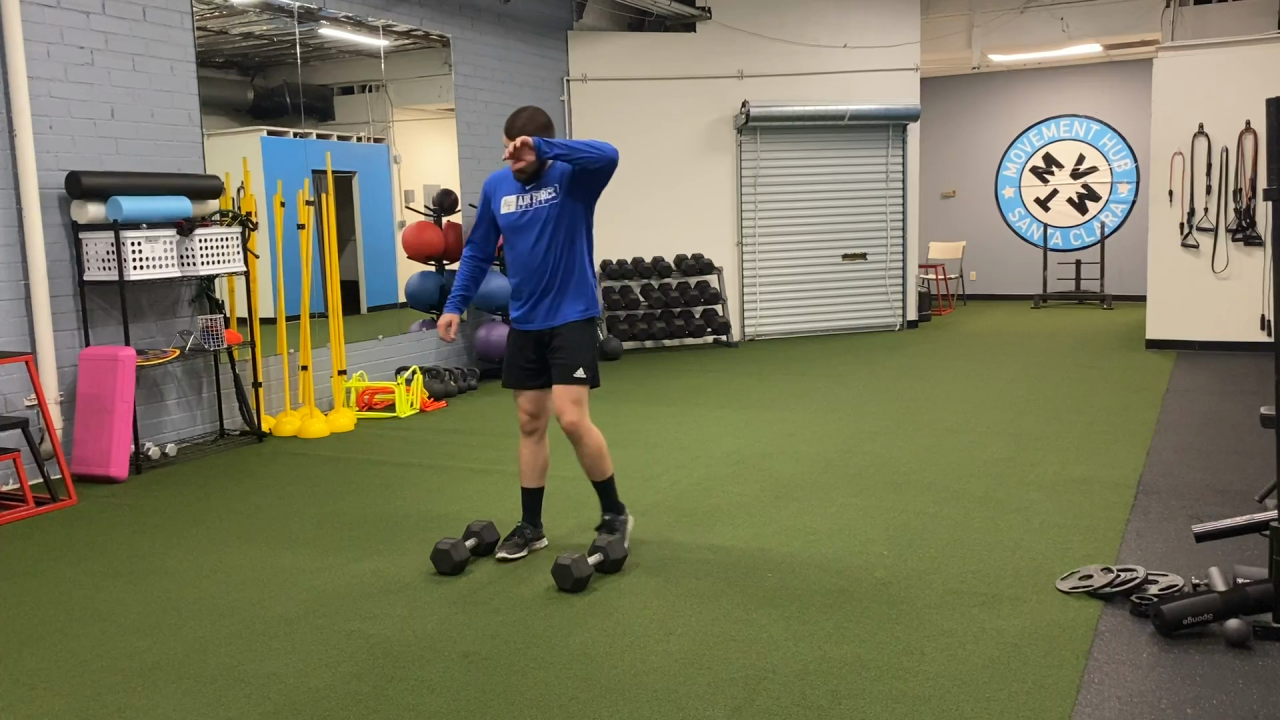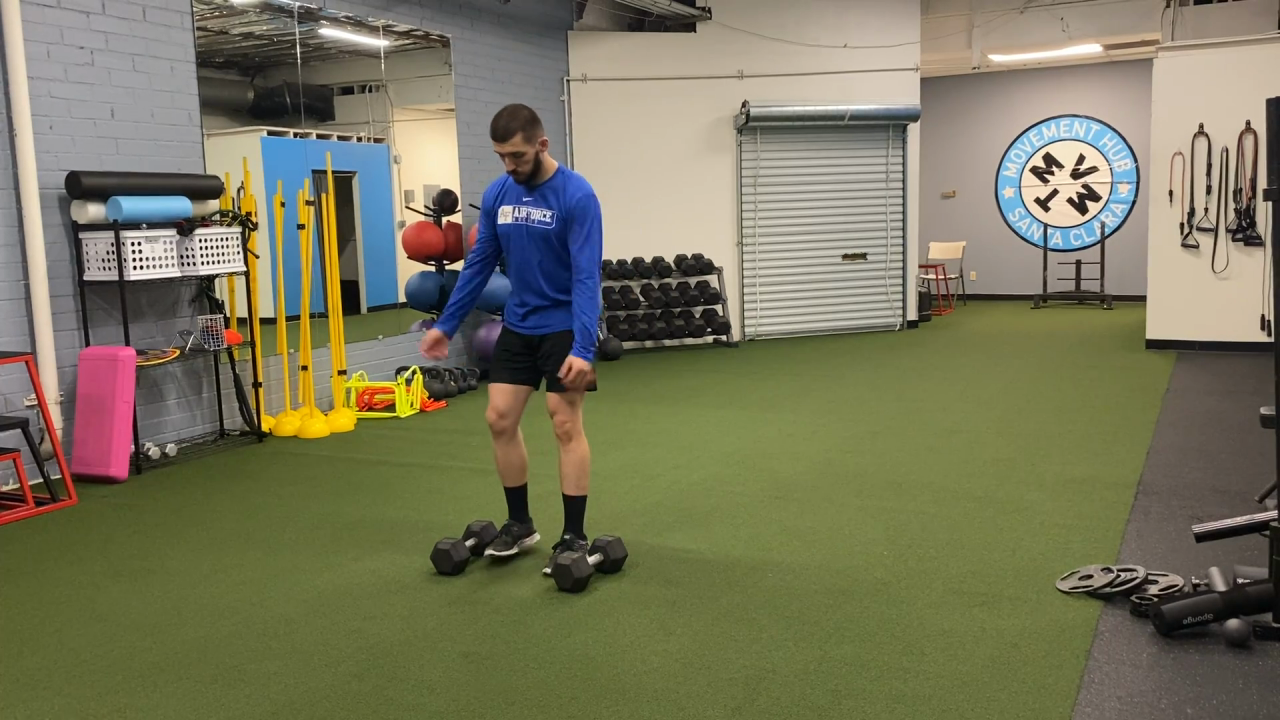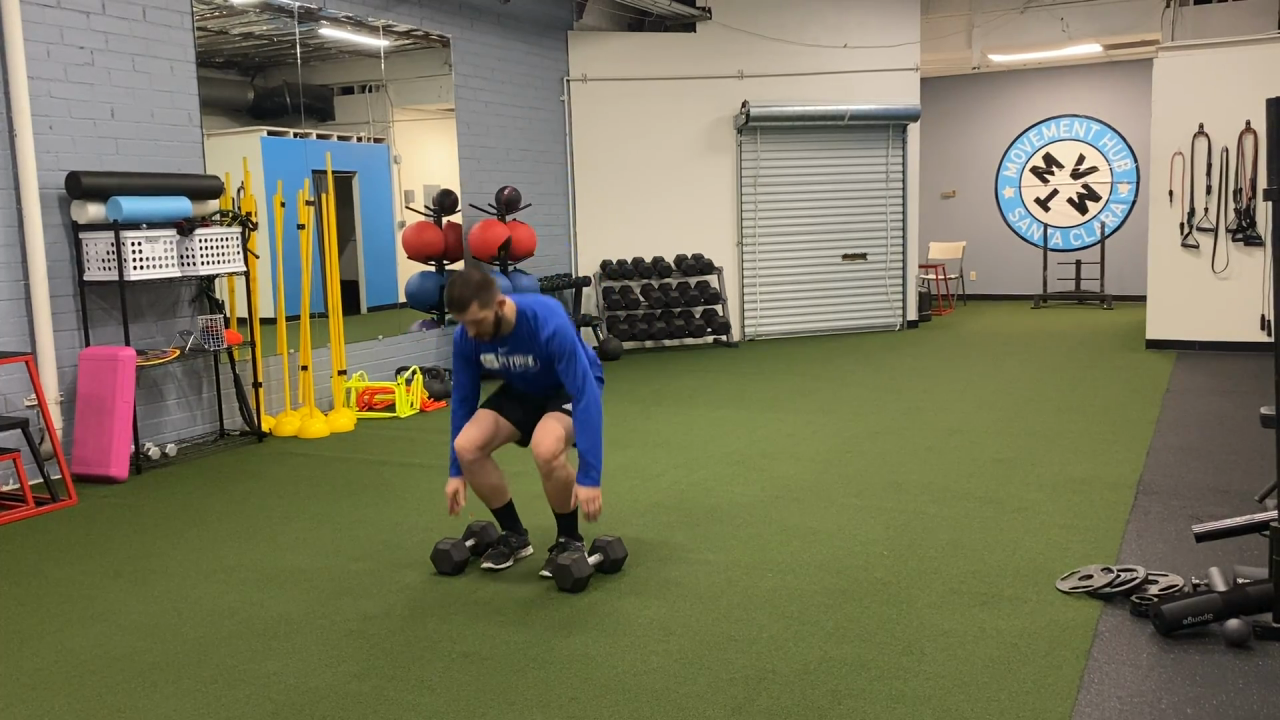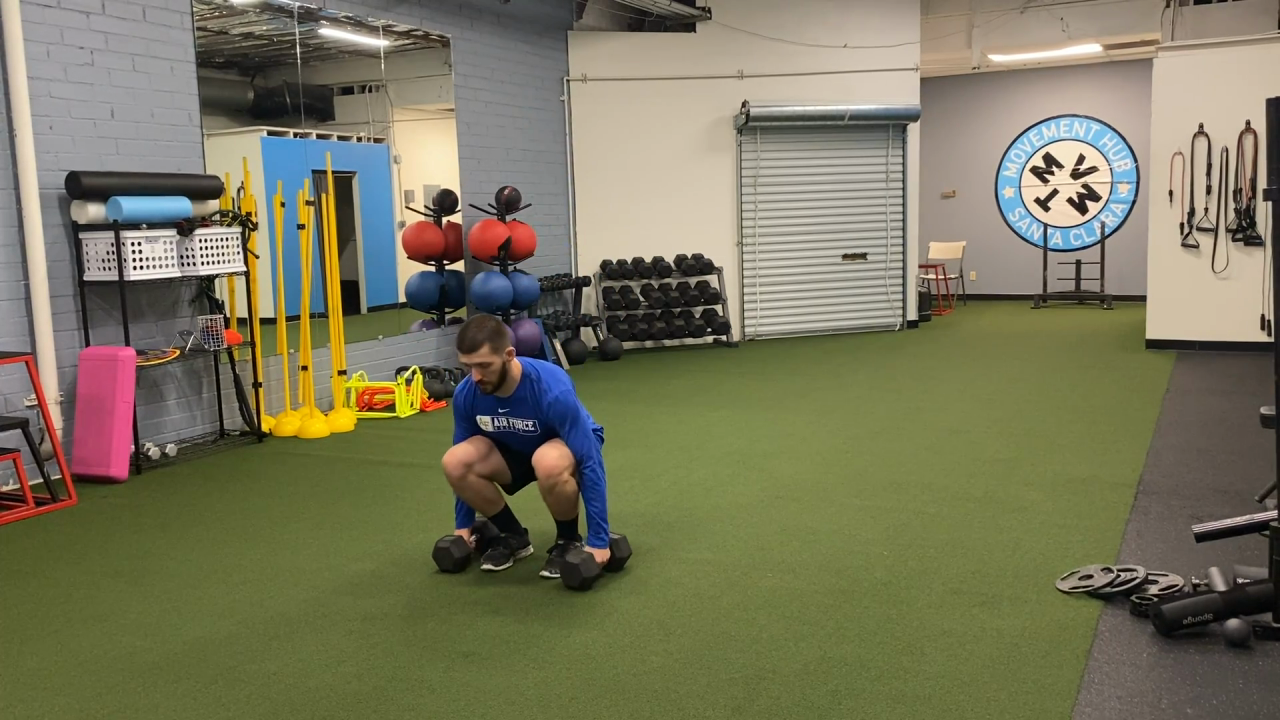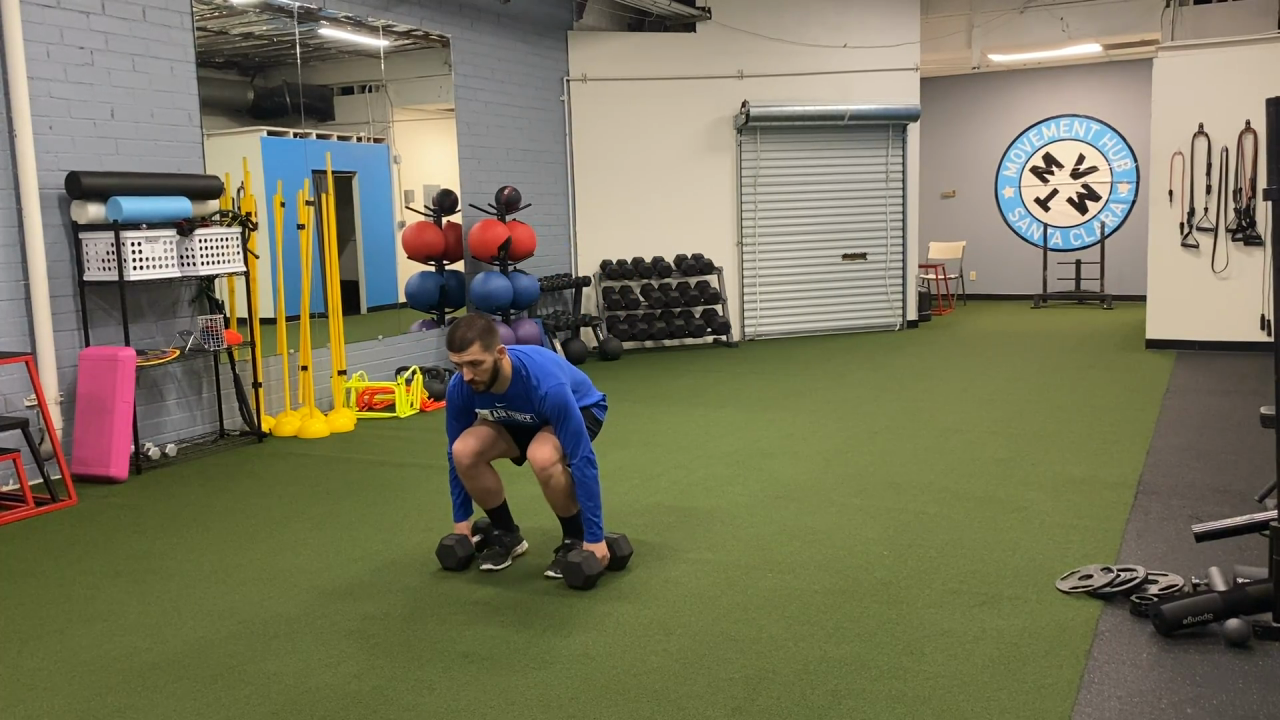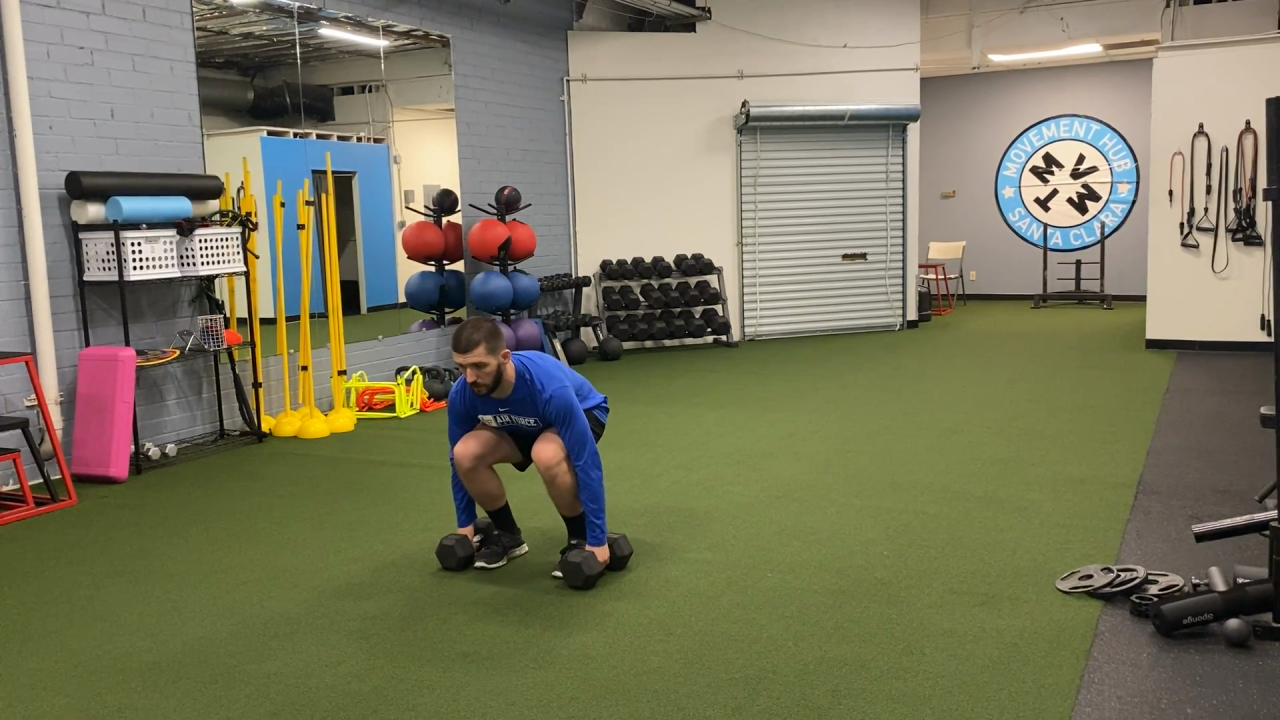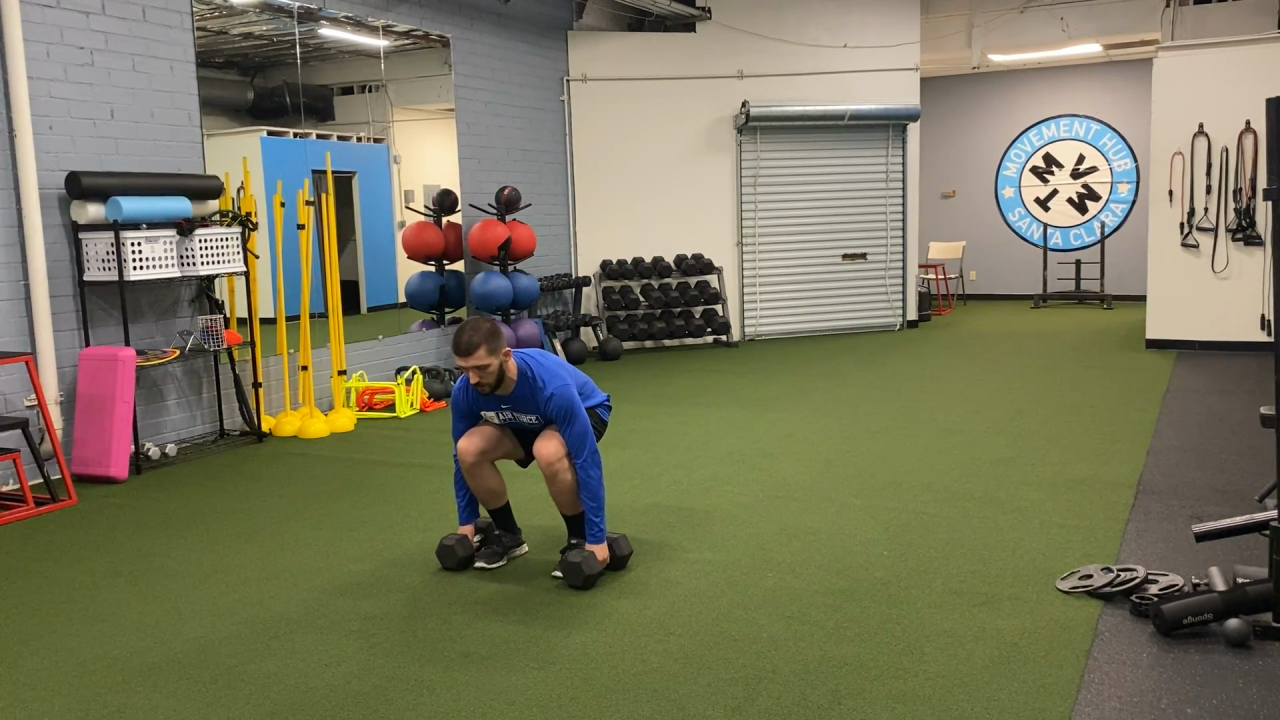
dt=0.7s
person 1, frame 1
left shoulder: (572, 176)
right shoulder: (495, 188)
left elbow: (608, 156)
right elbow: (478, 252)
left wrist: (542, 147)
right wrist: (455, 304)
left hip: (572, 317)
right hip: (524, 324)
left knee: (571, 419)
right knee: (530, 424)
left ankle: (614, 510)
right ankle: (531, 524)
person 1, frame 2
left shoulder: (577, 196)
right shoulder: (497, 194)
left elbow: (586, 275)
right elbow: (479, 263)
left wrist: (583, 345)
right wrist: (446, 324)
left hip: (561, 328)
right hip: (517, 326)
left knee: (566, 427)
right knee: (500, 421)
left ankle: (574, 536)
right ankle: (520, 523)
person 1, frame 3
left shoulder: (549, 325)
right shoulder: (467, 335)
left elbow: (586, 399)
right elbow: (463, 399)
left wrist: (589, 477)
right wrist: (455, 471)
left hip: (570, 389)
right hip: (521, 390)
left knee: (546, 449)
right knee: (468, 448)
left ankle: (570, 538)
right ankle: (513, 534)
person 1, frame 4
left shoulder: (553, 391)
right shoulder: (466, 394)
left elbow: (590, 462)
right elbow: (464, 464)
left wrist: (598, 541)
right wrist: (463, 525)
left hip: (571, 447)
right hip: (515, 450)
left knee: (549, 464)
right knee: (454, 462)
left ankle: (569, 541)
right ankle: (513, 535)
person 1, frame 5
left shoulder: (547, 385)
right shoulder: (460, 388)
left elbow: (582, 459)
right elbow: (455, 454)
left wrist: (594, 537)
right wrist: (461, 519)
left hip: (580, 407)
left knee: (542, 456)
right knee: (464, 452)
left ankle: (574, 539)
right ankle: (506, 533)
person 1, frame 6
left shoulder: (550, 390)
right shoulder: (462, 395)
left elbow: (586, 462)
right elbow: (458, 459)
left wrist: (597, 540)
right wrist: (465, 524)
left hip: (583, 412)
left knee: (547, 455)
right knee: (465, 454)
left ankle: (580, 540)
right ankle: (507, 534)
person 1, frame 7
left shoulder: (552, 387)
right shoulder: (465, 391)
left elbow: (586, 460)
right elbow: (461, 457)
left wrist: (596, 538)
right wrist: (466, 522)
left hip: (585, 410)
left knee: (548, 452)
right knee: (469, 450)
left ankle: (579, 539)
right ankle: (508, 534)
